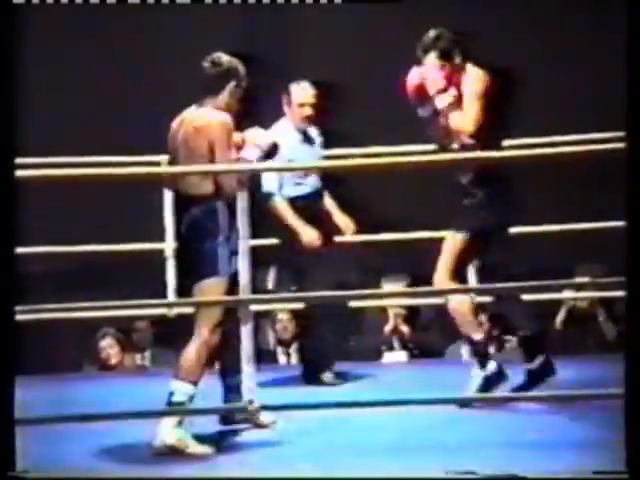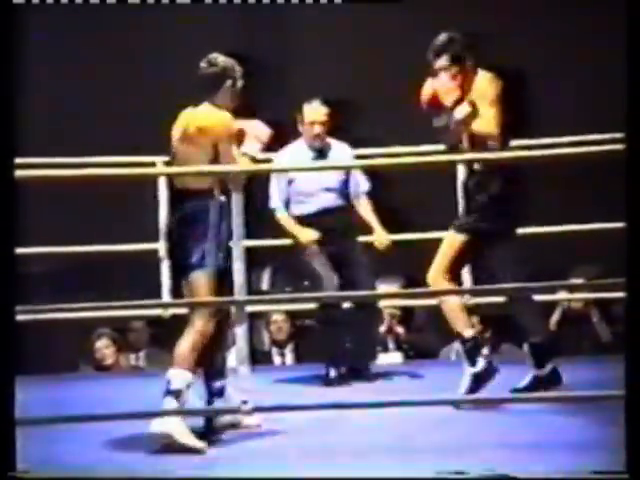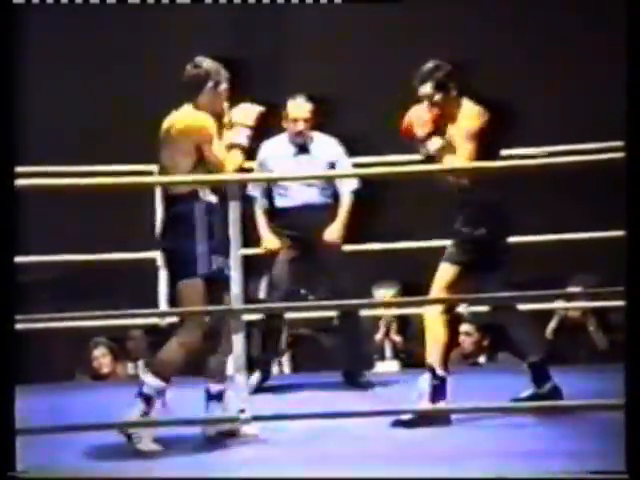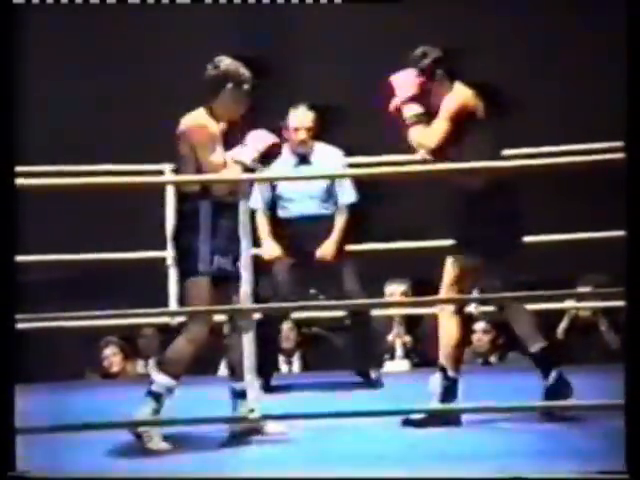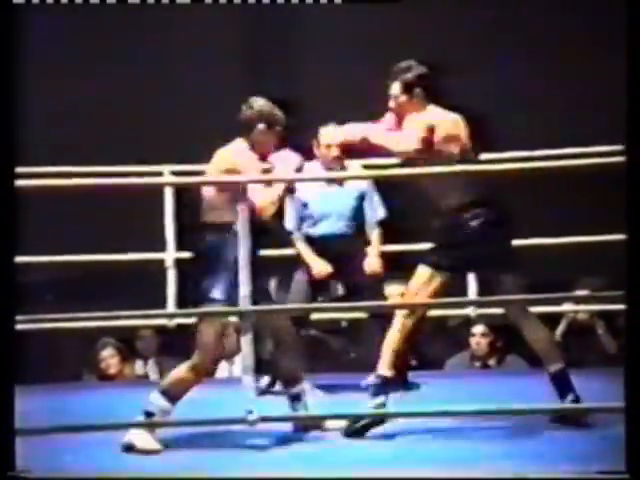
dt=0.3s
person 1, frame 1
left shoulder: (182, 120)
right shoulder: (220, 121)
right elbow: (230, 187)
right wrist: (251, 150)
left hip: (190, 219)
right hip: (211, 223)
left knee: (228, 316)
right knee: (208, 331)
left ankle: (236, 402)
right ankle: (170, 426)
person 1, frame 2
left shoulder: (186, 119)
right shoulder: (220, 121)
right elbow: (235, 178)
right wrist: (254, 143)
left hip: (186, 218)
right hip: (203, 220)
left knee: (211, 319)
right knee: (202, 321)
left ankle: (216, 407)
right ankle: (170, 412)
person 1, frame 3
left shoulder: (178, 121)
right shoulder: (199, 122)
right elbow: (227, 170)
left wrist: (228, 125)
right wrist: (242, 129)
left hip: (190, 223)
right hip: (194, 223)
left knee: (222, 324)
right knee: (192, 332)
left ankle: (217, 415)
right ankle: (137, 414)
person 1, frame 4
left shoulder: (210, 125)
right shoulder: (200, 125)
right elbow: (222, 187)
left wrist: (247, 149)
right wrist: (249, 152)
left hip: (219, 227)
right hip: (203, 226)
right knee: (198, 329)
right ankle: (147, 416)
person 1, frame 5
left shoulder: (243, 158)
right shoulder: (240, 159)
left elbow: (255, 203)
right elbow: (264, 211)
left wrist: (273, 170)
right wrist: (282, 174)
left hip: (235, 255)
right hip: (224, 254)
left knee: (285, 333)
right knee: (208, 355)
left ankle: (302, 412)
right ankle: (142, 425)
person 2, frame 1
left shoulder: (476, 80)
right shoulder: (455, 88)
left elbow: (470, 131)
right elbow: (446, 141)
left wrist: (442, 98)
right wrist: (429, 107)
left hip: (486, 189)
right hip: (479, 187)
left knee: (444, 278)
right knee: (492, 279)
left ankle: (486, 364)
right ankle: (537, 359)
person 2, frame 2
left shoulder: (486, 83)
right shoulder: (467, 92)
left elbow: (492, 136)
right elbow: (463, 145)
left wrist: (458, 109)
right wrist: (445, 114)
left hip: (493, 193)
right hip: (484, 192)
left knee: (438, 276)
right knee: (511, 285)
left ankle: (476, 359)
right ankle: (545, 370)
person 2, frame 3
left shoulder: (470, 116)
right shoulder: (451, 120)
left elbow: (463, 169)
right elbow: (449, 172)
left wrist: (430, 139)
right wrist: (426, 140)
left hip: (480, 220)
right hip: (476, 221)
left knee: (436, 304)
right knee: (501, 305)
left ankle: (434, 400)
right ankle: (544, 384)
person 2, frame 4
left shoulder: (458, 99)
right shoulder: (448, 104)
left elbow: (427, 145)
right elbow: (432, 151)
left wrist: (409, 106)
right wrist: (413, 109)
left hip: (485, 207)
right hip: (489, 207)
left knee: (448, 301)
right knee: (504, 298)
left ankle: (446, 401)
right ankle: (553, 377)
person 2, frame 5
left shoulder: (424, 122)
right shoulder: (447, 121)
left elbow: (405, 148)
left wrist: (364, 134)
right wrist: (377, 134)
left hip: (465, 224)
right hip: (485, 221)
left knee: (408, 311)
right knee: (518, 311)
left ankle: (379, 398)
right ankle: (568, 397)
person 3, frame 1
left shoulder: (313, 135)
right shoulder: (277, 139)
right elbow: (272, 194)
left wrist: (335, 211)
right wrist: (300, 229)
left hip: (317, 218)
right hip: (295, 221)
left knee: (325, 289)
right knee: (319, 290)
left ankle: (319, 360)
right ankle: (317, 367)
person 3, frame 2
left shoulder: (343, 152)
right shoulder: (286, 158)
left elbow: (359, 195)
right elbow: (278, 208)
left wrist: (376, 227)
right wrist: (298, 231)
left hip: (342, 230)
right hip: (312, 235)
left knee: (366, 292)
right knee: (329, 289)
left ankle: (358, 363)
right ankle: (335, 364)
person 3, frame 3
left shoulder: (330, 146)
right shoulder: (269, 151)
left elbow: (348, 190)
right elbow: (259, 196)
left wrist: (340, 224)
right wrist: (265, 232)
left hip: (324, 226)
right hip: (286, 228)
left knee: (344, 296)
right knee: (277, 296)
left ankle: (354, 370)
right ankle: (262, 370)
person 3, frame 4
left shoulder: (332, 156)
right shoulder: (273, 162)
left elbow: (344, 204)
right elbow: (261, 208)
left wrist: (334, 240)
right wrist: (267, 241)
left hip: (326, 234)
right hip: (288, 238)
left knee: (355, 298)
left ankle: (369, 367)
person 3, frame 5
left shoulder: (360, 179)
right shoulder: (302, 178)
left elbow: (374, 221)
right elbow: (293, 229)
left wrist: (373, 253)
right wrist: (314, 261)
left hip: (350, 250)
right hip: (315, 252)
left knee: (376, 310)
